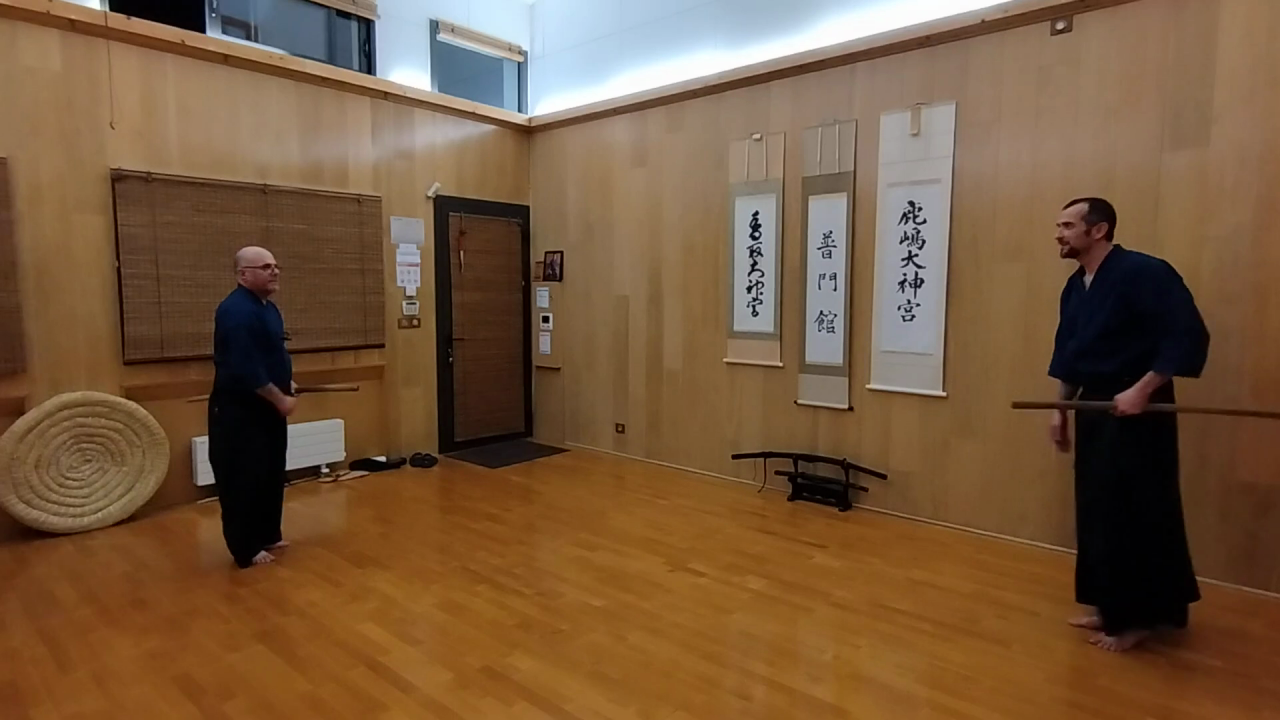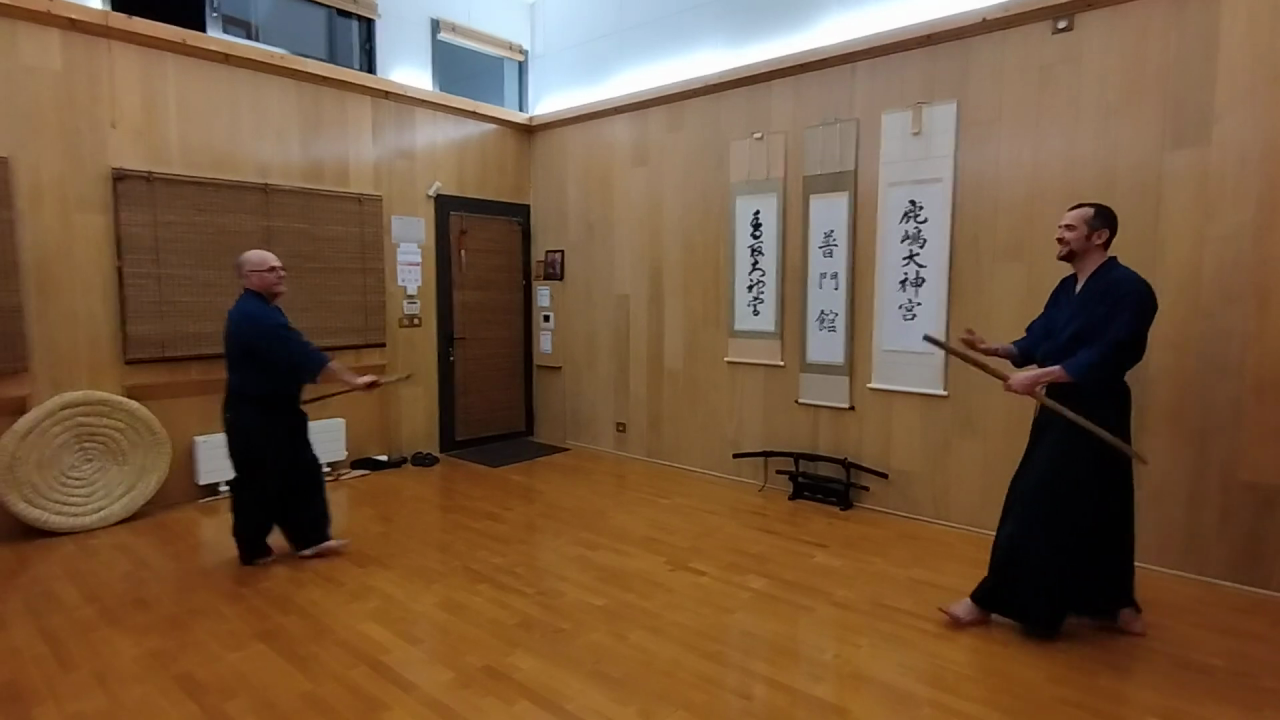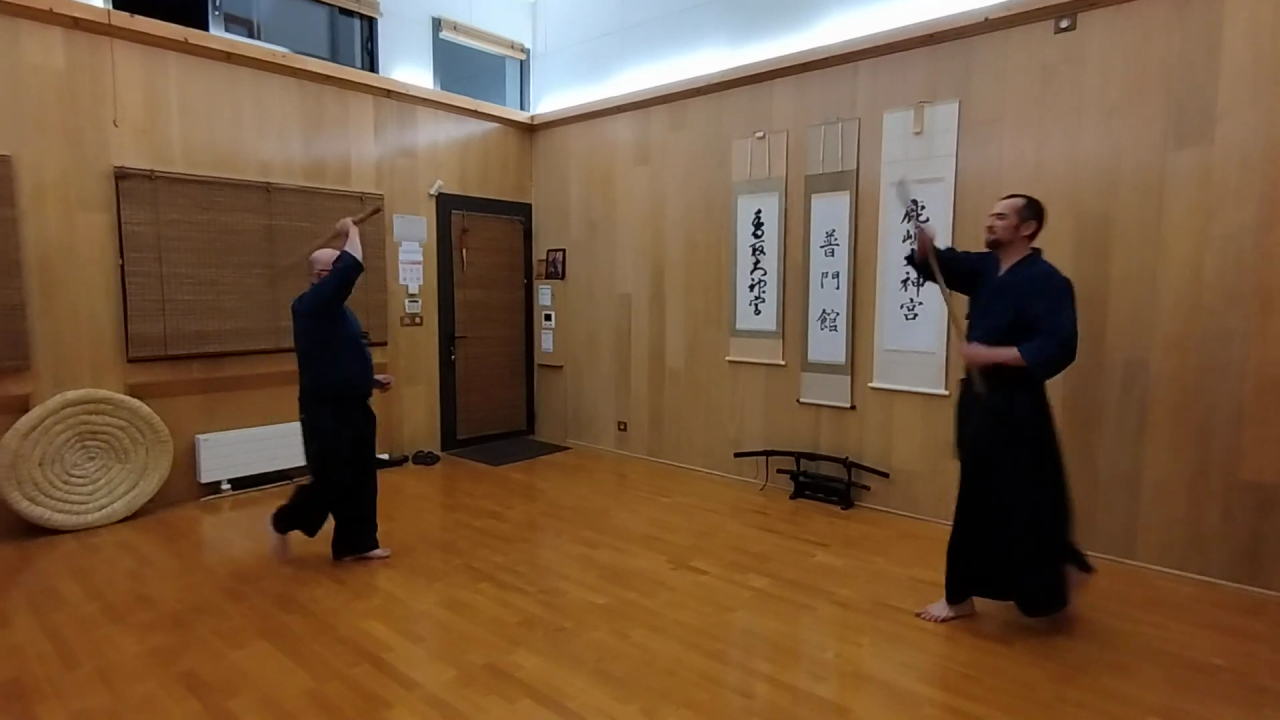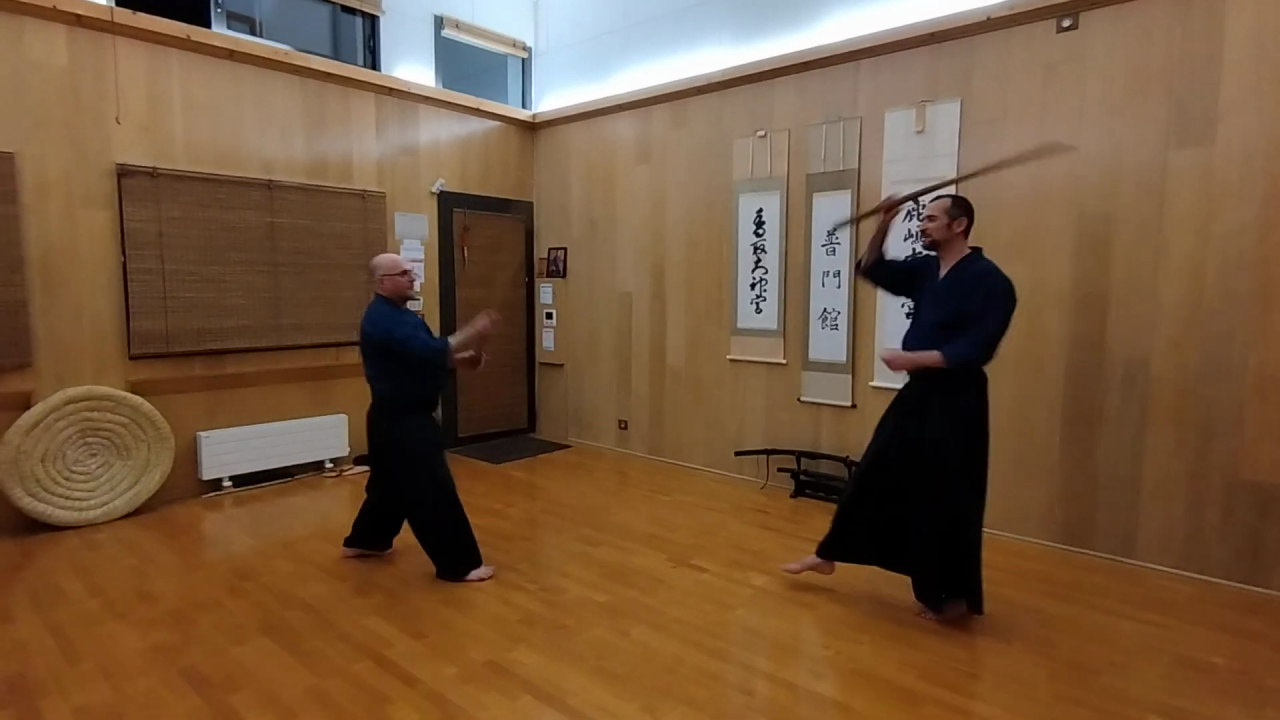
dt=0.5s
person 1, frame 1
left shoulder: (1145, 273)
right shoulder: (1075, 287)
left elbow: (1188, 338)
right elbow: (1068, 355)
left wrist: (1142, 389)
right wrist: (1061, 408)
left hip: (1137, 409)
right hip: (1096, 406)
left knee: (1130, 511)
right knee: (1097, 506)
left ankle: (1132, 618)
right ankle: (1110, 606)
person 1, frame 2
left shoulder: (1127, 288)
right shoulder: (1068, 288)
left elbow: (1105, 357)
right elbow: (1038, 342)
left wrist: (1037, 377)
right wrist: (994, 348)
left hip: (1094, 412)
right hip: (1062, 407)
left knee: (1039, 506)
right knee: (1093, 513)
left ankle: (988, 600)
right ankle: (1117, 607)
person 1, frame 3
left shoulder: (1047, 282)
right shoulder: (983, 267)
left elbow: (1057, 349)
right elbow: (935, 264)
left wrist: (992, 354)
right wrist: (924, 249)
left hip: (1012, 403)
right hip: (980, 395)
left knee: (987, 499)
right knee: (987, 497)
left ankle: (960, 596)
right ankle: (1058, 573)
person 1, frame 4
left shoulder: (990, 281)
right shoulder: (926, 269)
left elbow: (977, 349)
right elbow: (872, 269)
left wrist: (917, 358)
right wrist: (883, 224)
left hip: (956, 400)
right hip: (917, 393)
left knee: (948, 497)
right knee: (874, 475)
left ankle: (955, 595)
right ankle: (827, 555)
person 2, frame 1
left shoulder: (266, 307)
right shoulder: (237, 311)
right elbow: (244, 369)
left wrist: (283, 385)
right wrist: (280, 399)
left hip: (265, 406)
right hip: (238, 410)
left knee: (271, 474)
right knee: (243, 479)
left ankle: (266, 535)
right ankle: (246, 548)
person 2, frame 2
left shoulder: (265, 310)
right shoulder: (252, 315)
right elbow: (299, 352)
left wrist: (298, 374)
right wrist: (351, 379)
left hip: (279, 409)
right hip: (253, 415)
left knee: (303, 472)
right knee: (259, 482)
left ankle: (309, 537)
right ankle: (252, 549)
person 2, frame 3
left shoulder: (335, 309)
right shoulder: (312, 305)
right elbow: (349, 268)
left wrist: (372, 379)
right wrist: (352, 232)
left hip: (352, 407)
right hip: (327, 411)
left knee: (361, 477)
right knee: (334, 480)
left ankle: (358, 543)
right ankle: (284, 523)
person 2, frame 4
left shoulder: (396, 315)
right shoulder: (382, 320)
left elbow: (424, 357)
right elbow: (428, 351)
left wrist: (460, 356)
right wrist: (472, 333)
left hip: (401, 416)
right hip: (401, 420)
left knee: (390, 483)
right knee: (434, 489)
left ankle: (364, 540)
right ankle: (459, 564)
